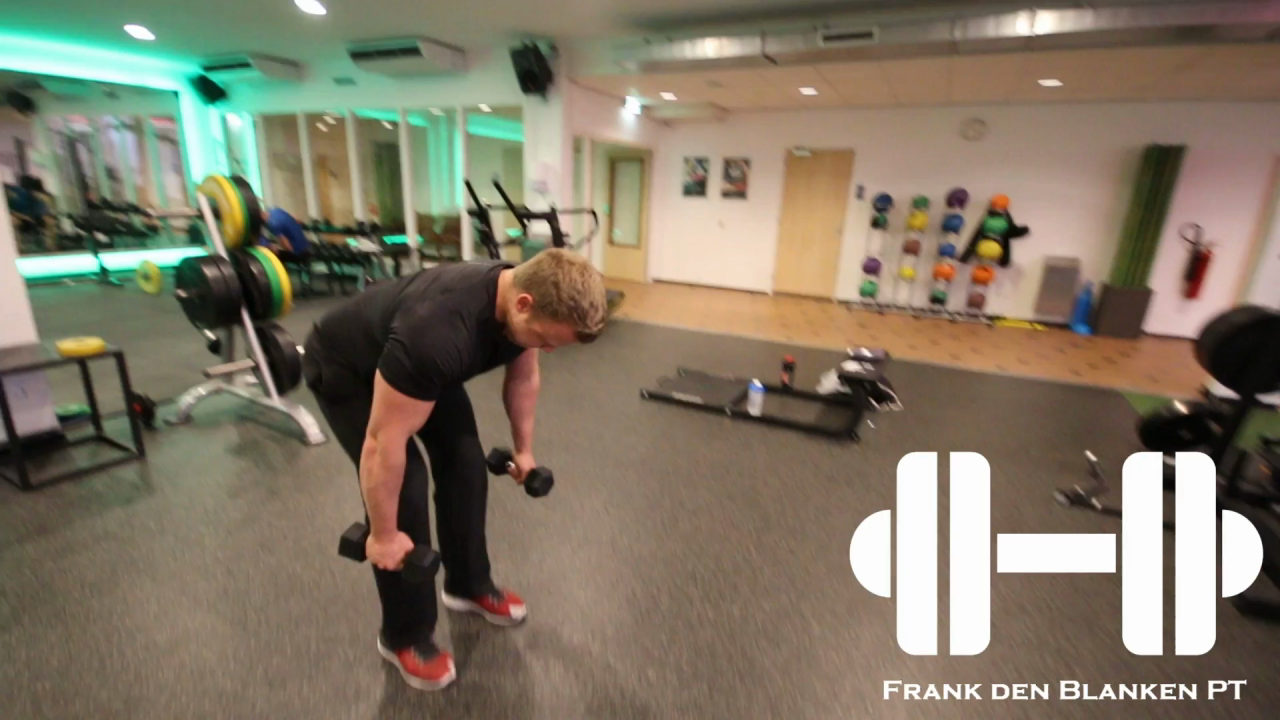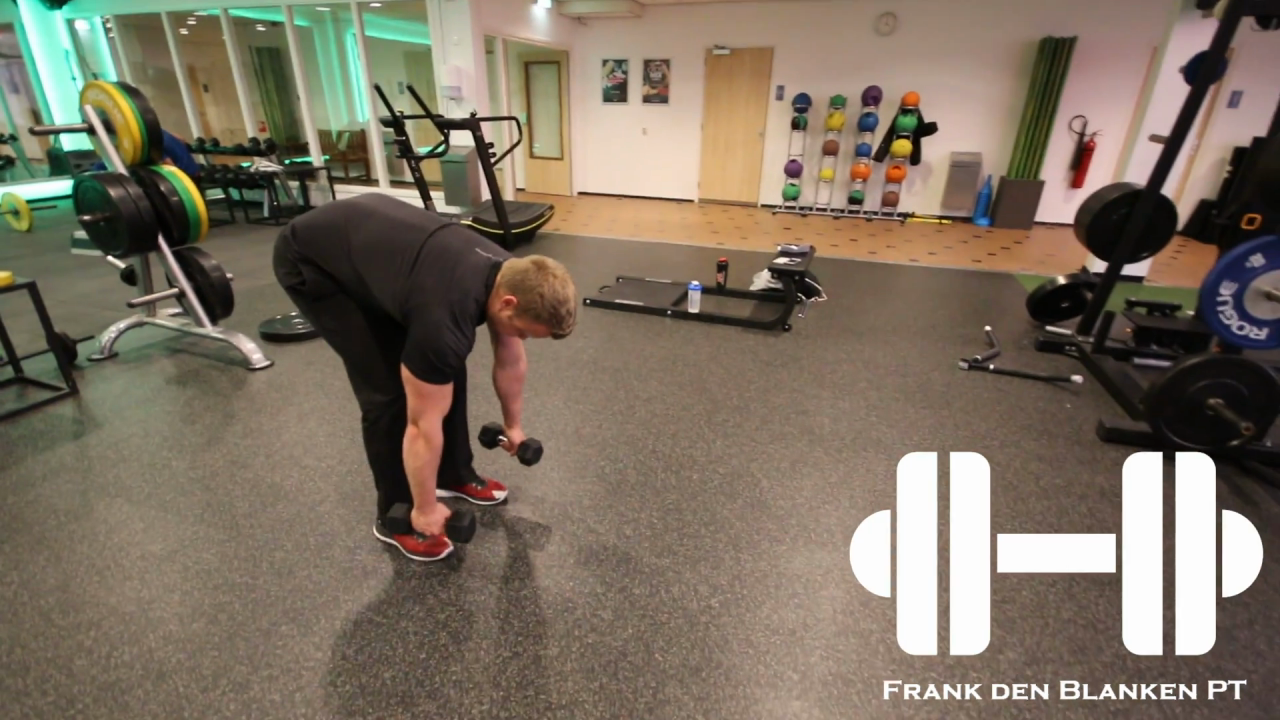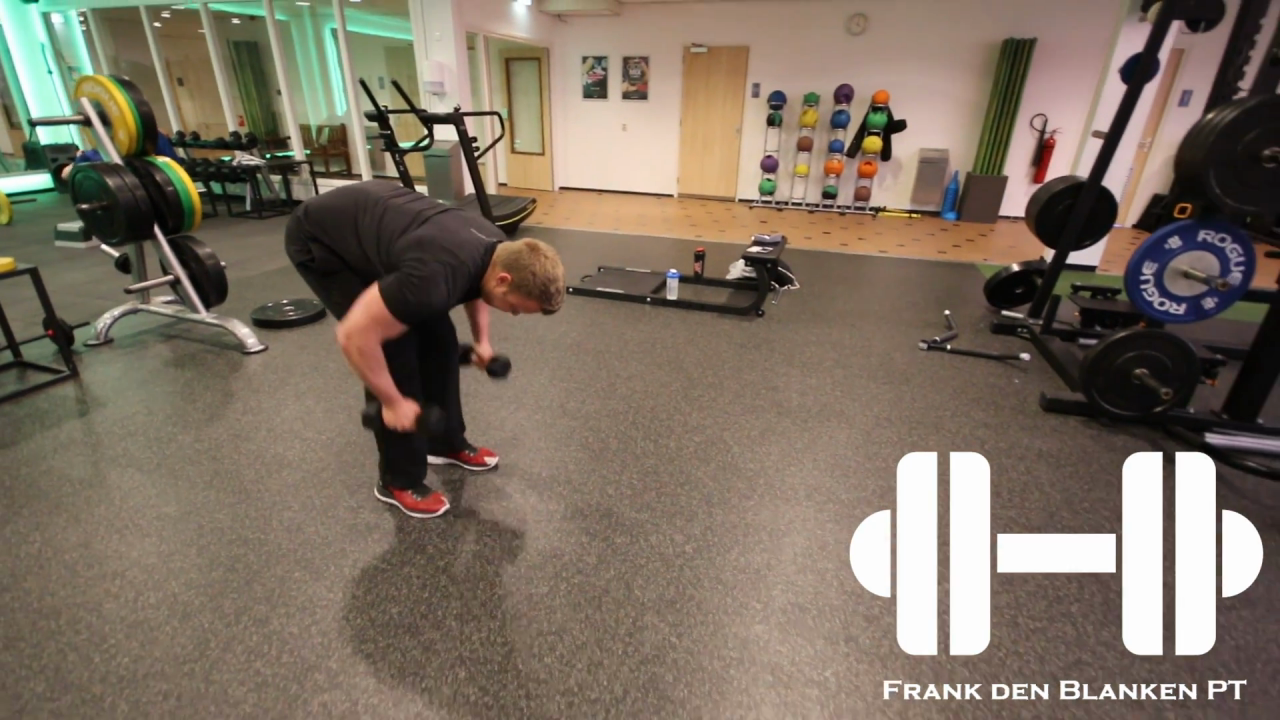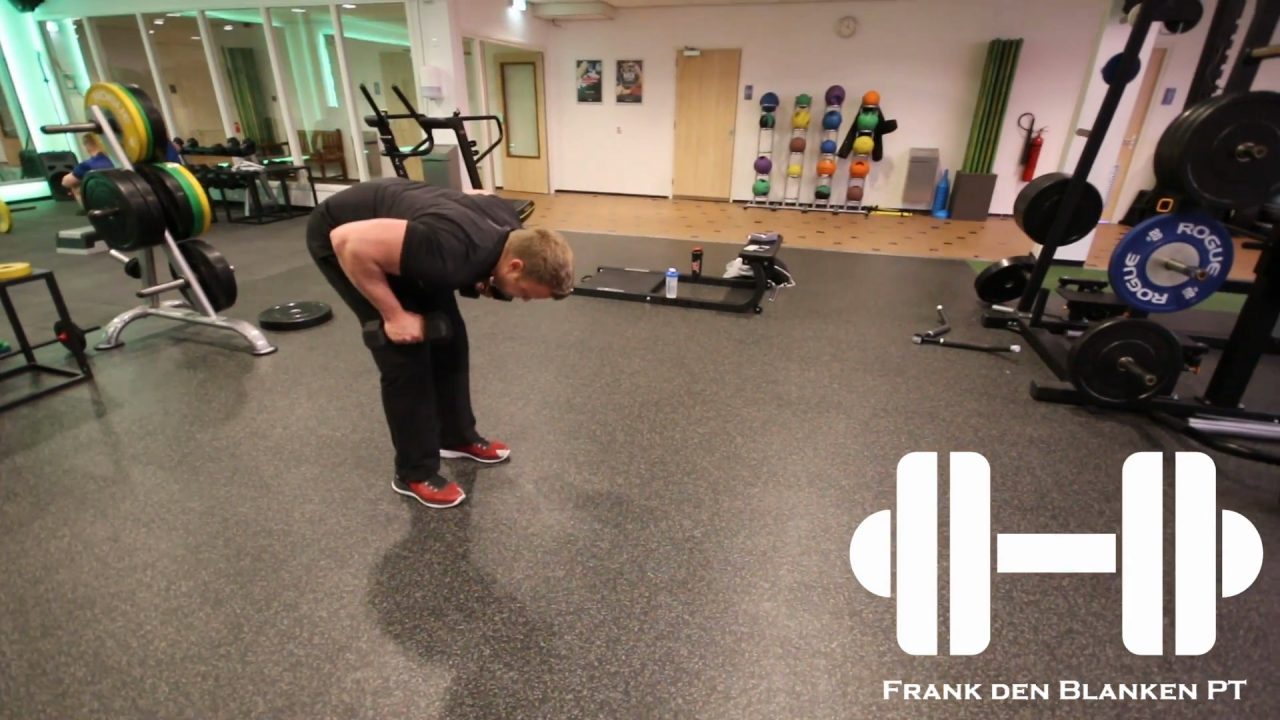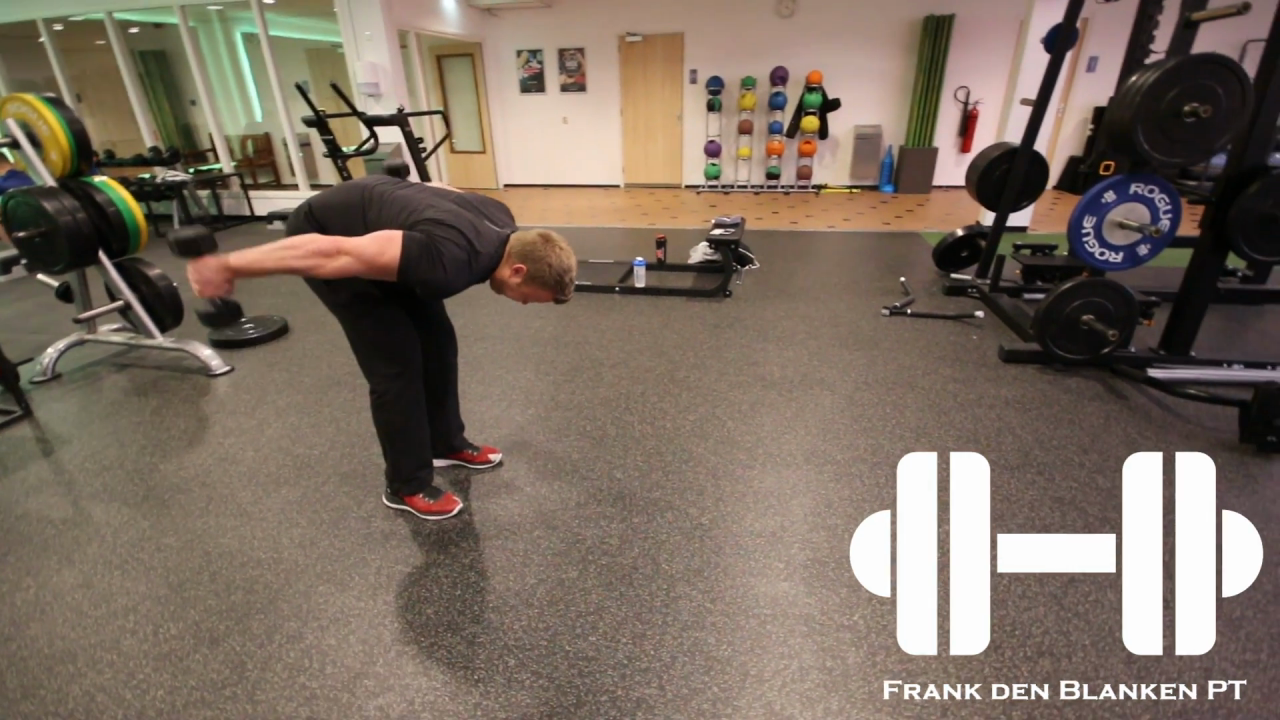
dt=0.7s
person 1, frame 1
left shoulder: (525, 296)
right shoulder: (439, 331)
left elbow: (522, 377)
right elbow: (384, 442)
left wrist: (523, 449)
right wrist: (384, 534)
left hip: (408, 360)
right hip: (343, 369)
left knee: (465, 466)
right knee: (403, 488)
left ankle: (469, 586)
right ankle: (404, 637)
person 1, frame 2
left shoulder: (509, 274)
right shoulder: (443, 317)
left elbow: (510, 363)
right elbow: (423, 425)
left wrist: (513, 425)
right wrist: (426, 510)
left hip: (365, 235)
right hip: (311, 261)
left knee: (447, 371)
right knee: (387, 387)
left ankle: (454, 475)
person 1, frame 3
left shoulder: (498, 249)
right shoulder: (433, 279)
right elbow: (354, 336)
left wrist: (480, 338)
right wrist: (393, 404)
left hip: (371, 213)
right hip: (319, 239)
left knee: (439, 339)
right knee: (396, 354)
left ankle: (447, 443)
right ankle: (399, 481)
person 1, frame 4
left shoulder: (509, 227)
right shoulder: (449, 255)
left elbow: (477, 194)
right elbow: (349, 241)
left wrist: (480, 277)
right wrist: (394, 315)
left hip: (389, 215)
right hip: (339, 235)
left knee: (449, 336)
right knee: (407, 354)
left ankle: (458, 437)
right ankle: (415, 473)
person 1, frame 5
left shoulder: (501, 225)
right shoulder: (449, 263)
left elbow: (438, 189)
right elbow: (332, 253)
left wrist: (407, 187)
right wrist: (228, 268)
left hip: (370, 214)
right hip: (327, 233)
left knee: (437, 341)
right knee: (397, 361)
left ankle: (447, 444)
right ankle: (407, 486)
